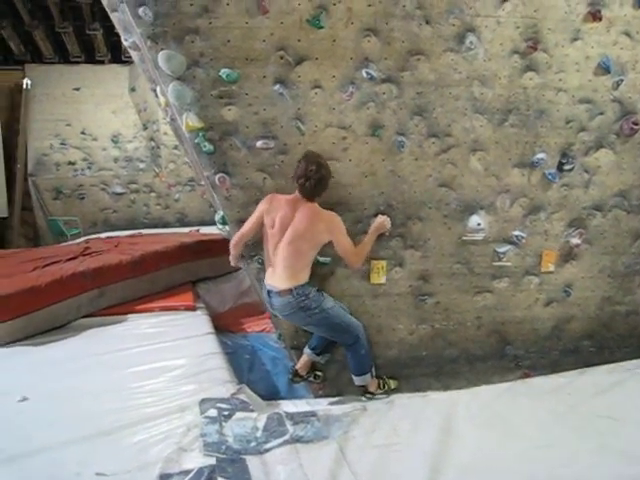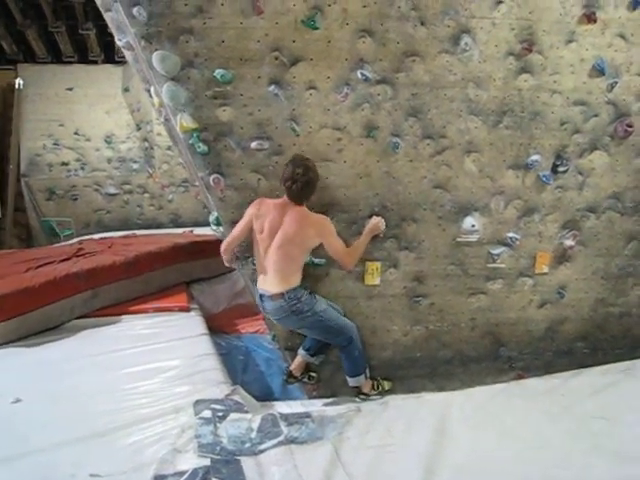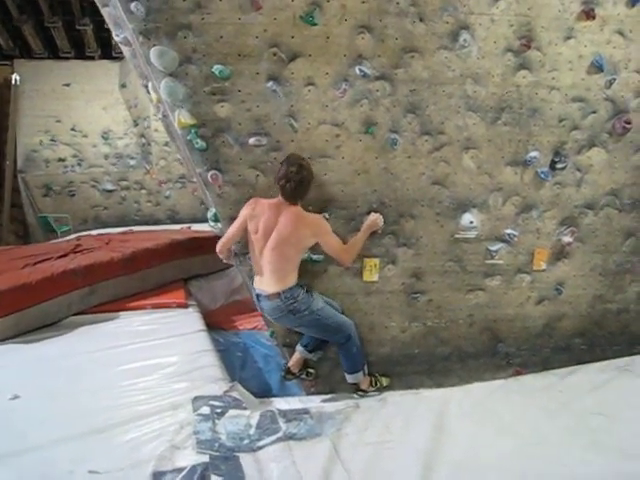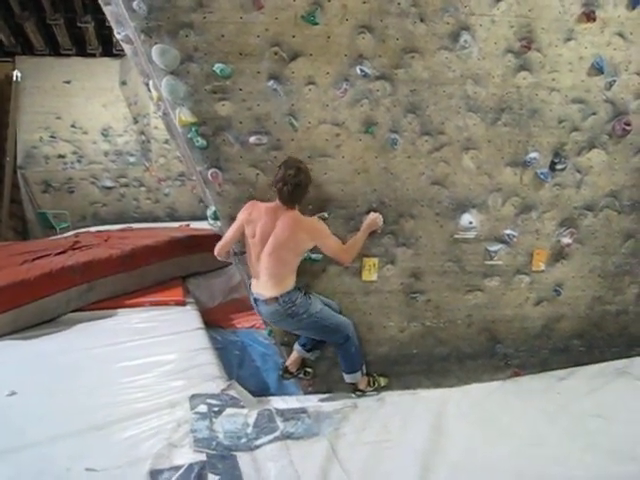
dt=0.2s
person 1, frame 1
left shoulder: (271, 202)
right shoulder: (328, 221)
left elbow: (236, 242)
right elbow: (354, 261)
left wrist: (234, 258)
right wrist: (374, 231)
left hip: (271, 295)
right hip: (295, 298)
left knee: (338, 315)
right knee: (353, 331)
left ankle: (303, 366)
right ankle: (370, 384)
person 1, frame 2
left shoulder: (259, 207)
right shoulder: (317, 224)
left elbow: (226, 247)
right elbow: (348, 261)
left wrist: (229, 260)
right wrist: (369, 233)
left hip: (264, 298)
right hip: (287, 302)
left knee: (333, 317)
right knee: (347, 333)
left ankle: (297, 367)
right ankle: (364, 385)
person 1, frame 3
left shoulder: (254, 206)
right shoulder: (312, 224)
left elbow: (222, 247)
right elbow: (345, 258)
left wrist: (228, 257)
right wrist: (367, 229)
left hip: (261, 297)
right hip: (284, 302)
left knee: (332, 312)
right knee: (346, 330)
left ankle: (295, 364)
right ankle: (362, 382)
person 1, frame 4
left shoulder: (251, 210)
right shoulder: (310, 227)
left elbow: (220, 251)
right elbow: (345, 257)
left wrist: (227, 256)
right wrist: (366, 228)
left hip: (258, 301)
right hip: (282, 306)
left knee: (331, 311)
right knee: (344, 331)
left ankle: (293, 363)
right ankle: (361, 382)
